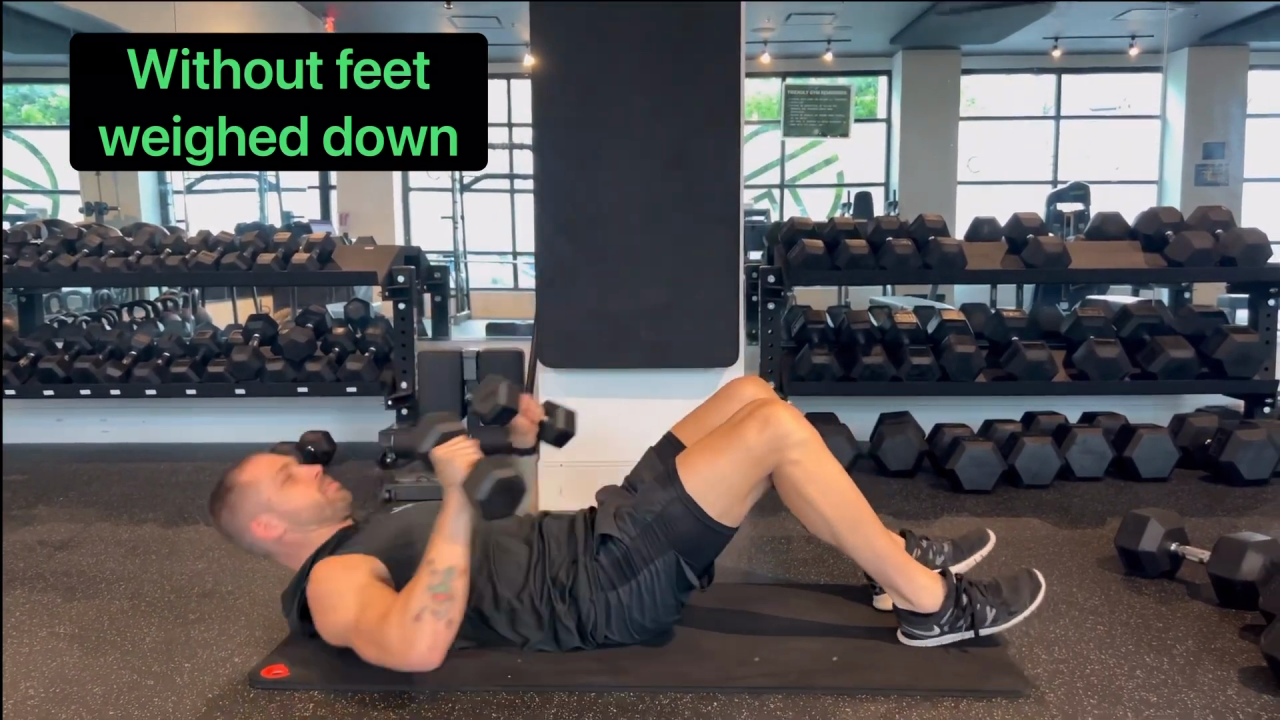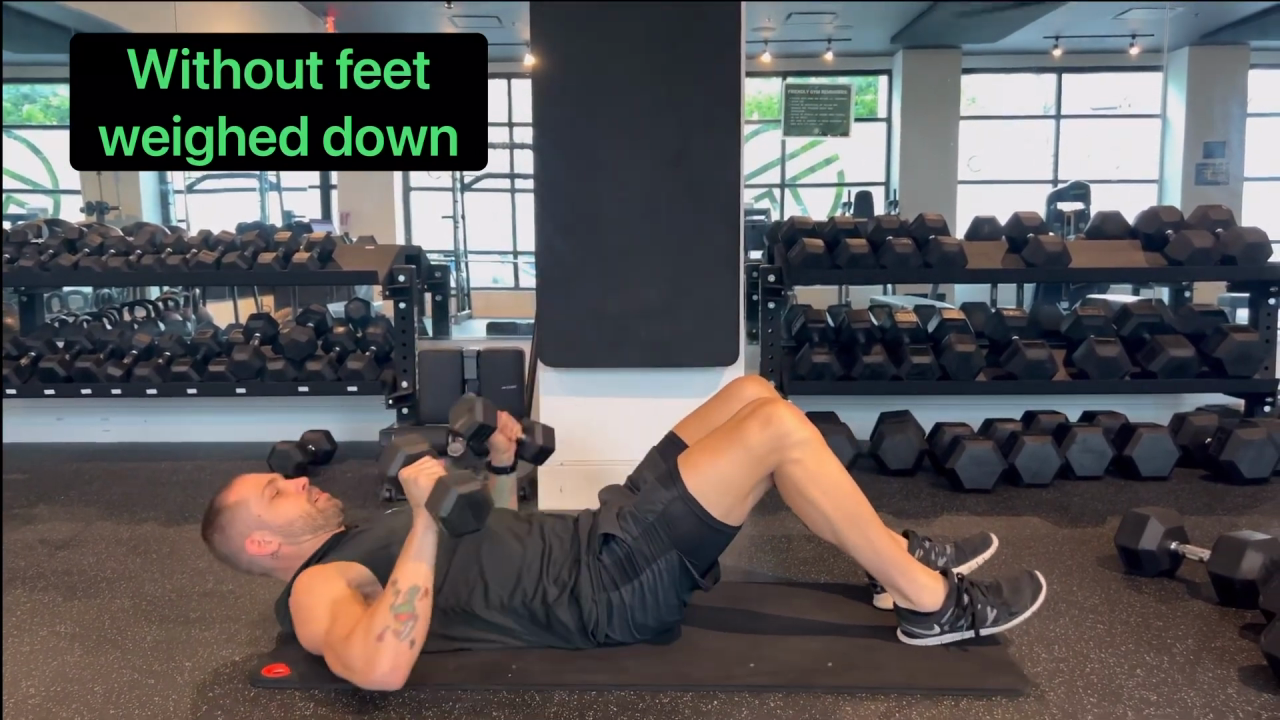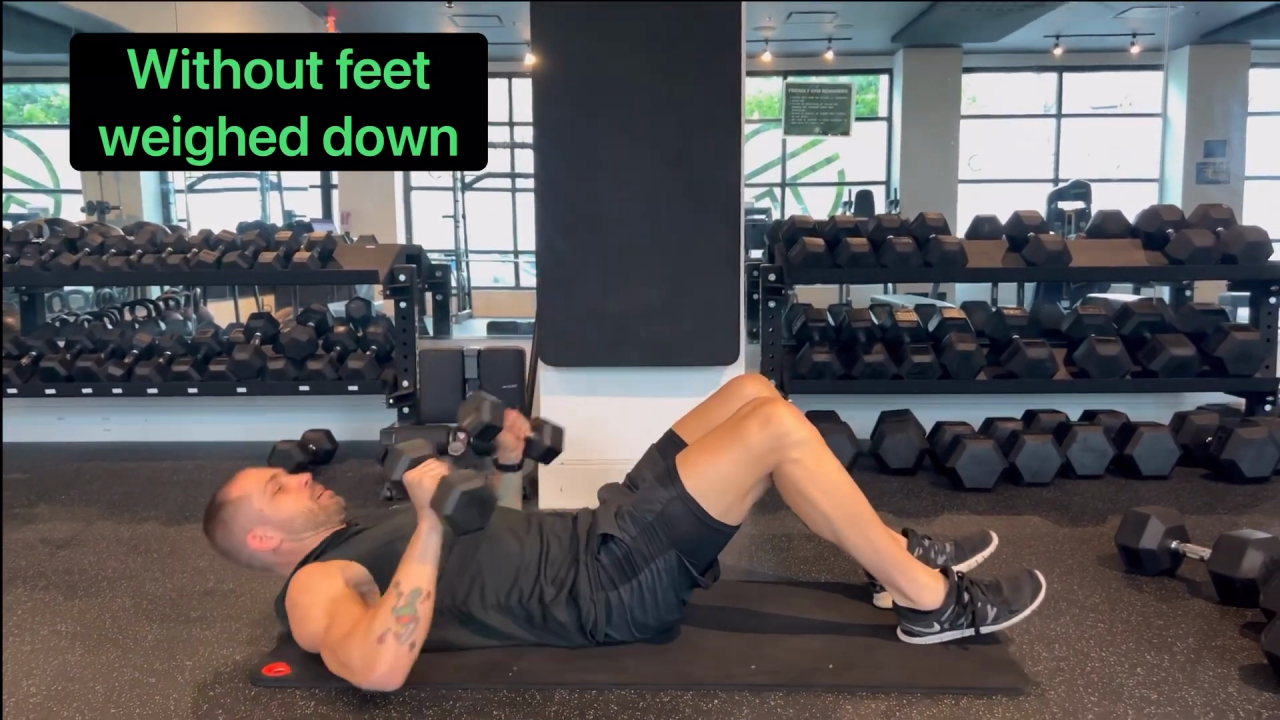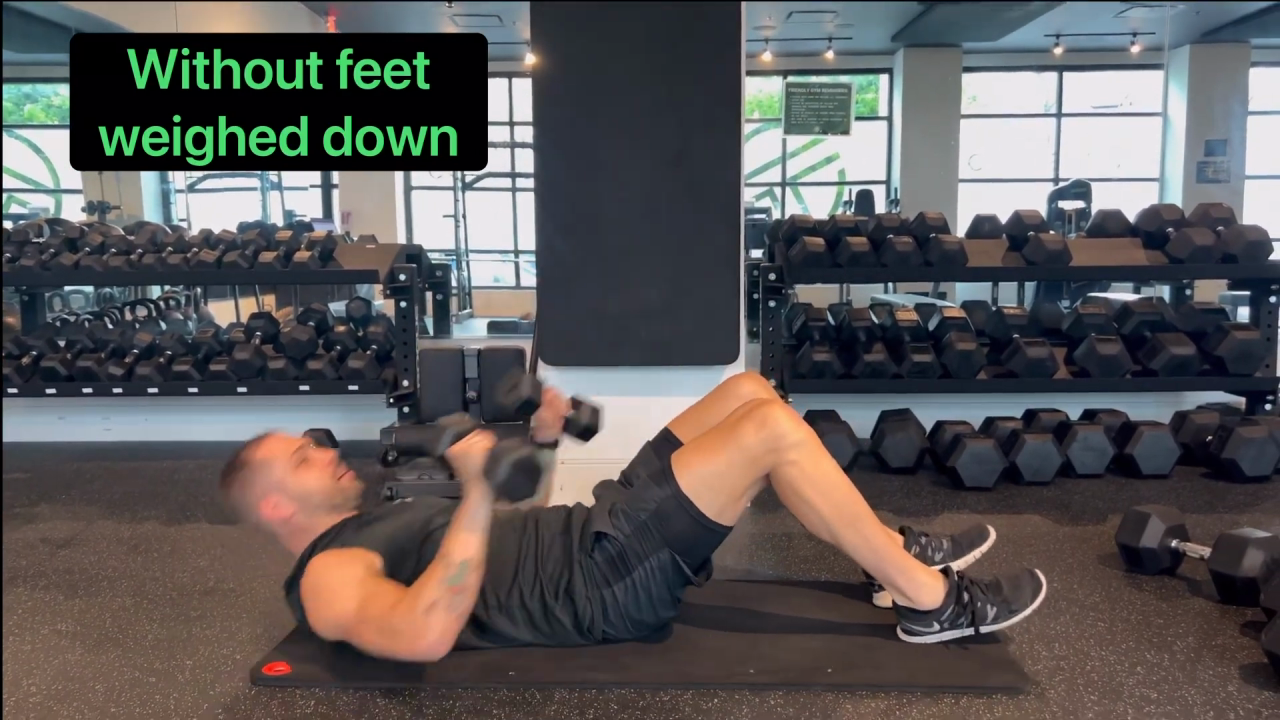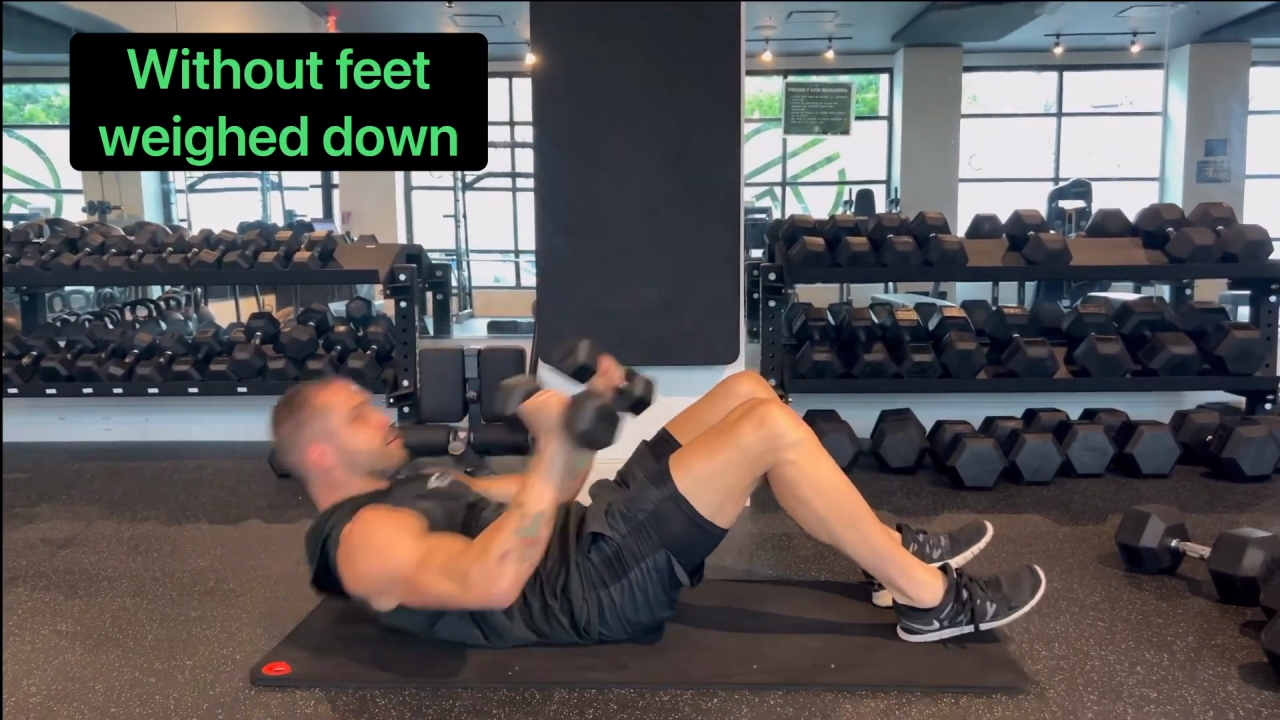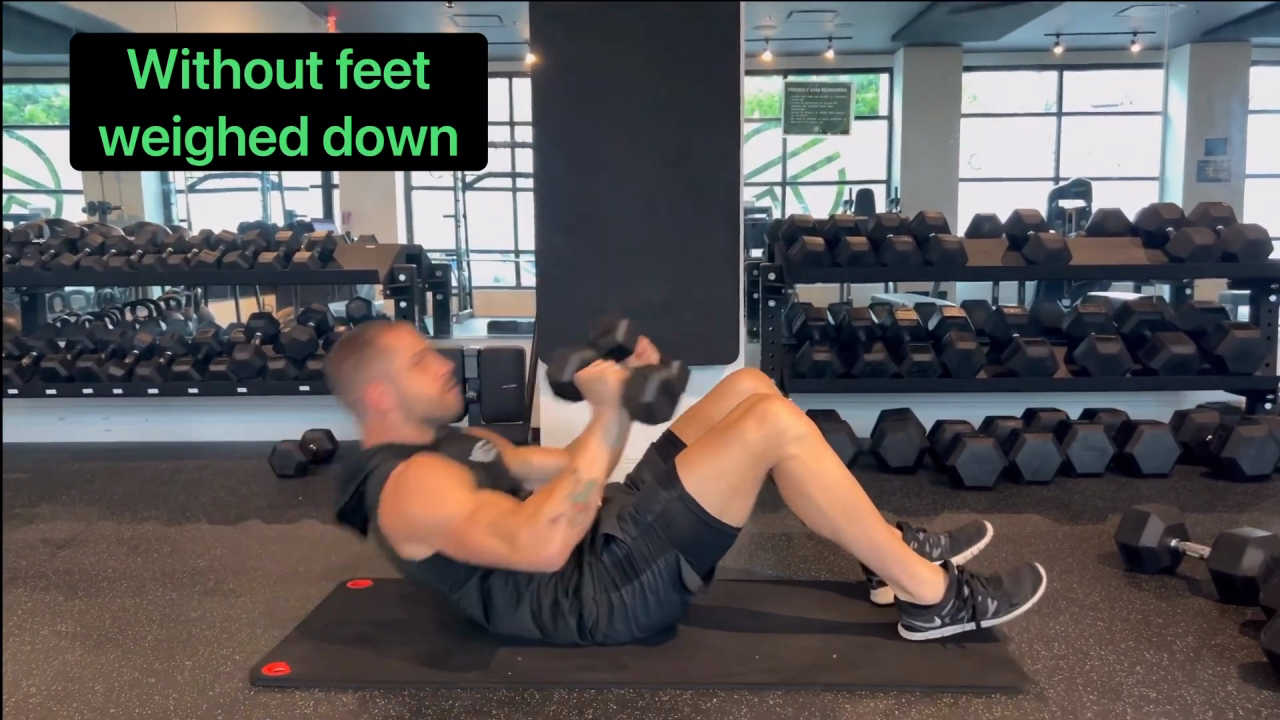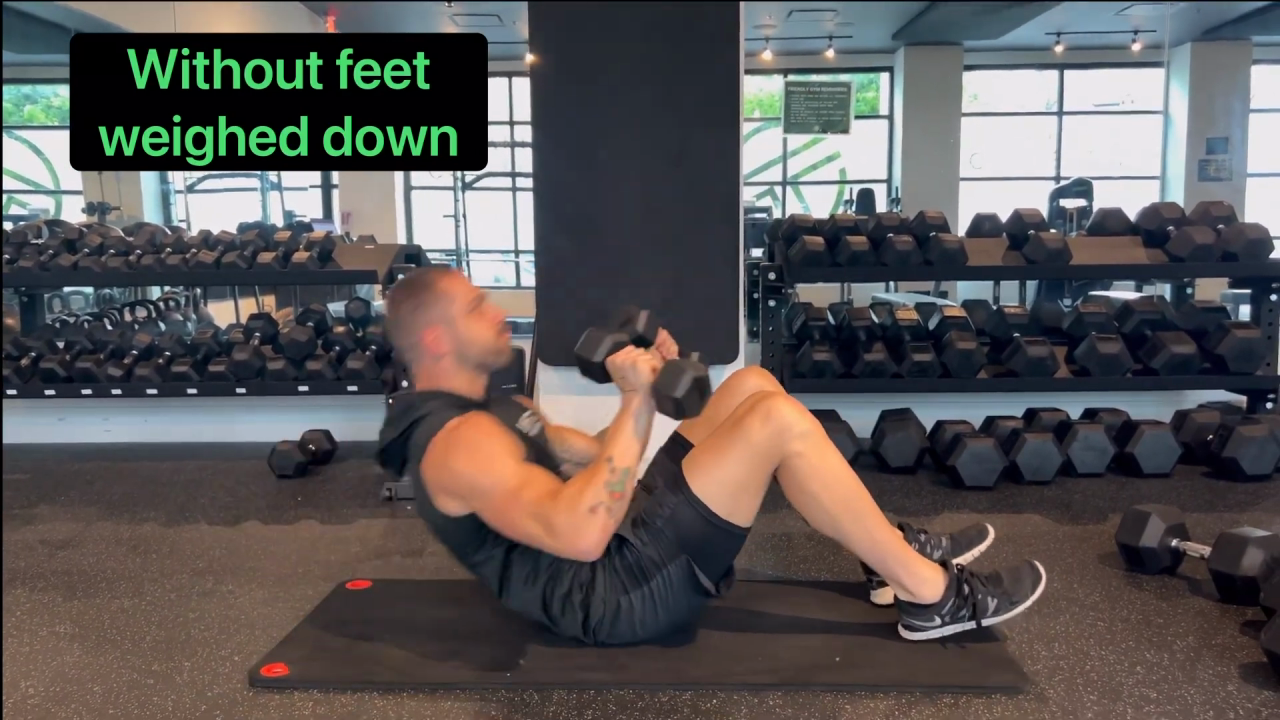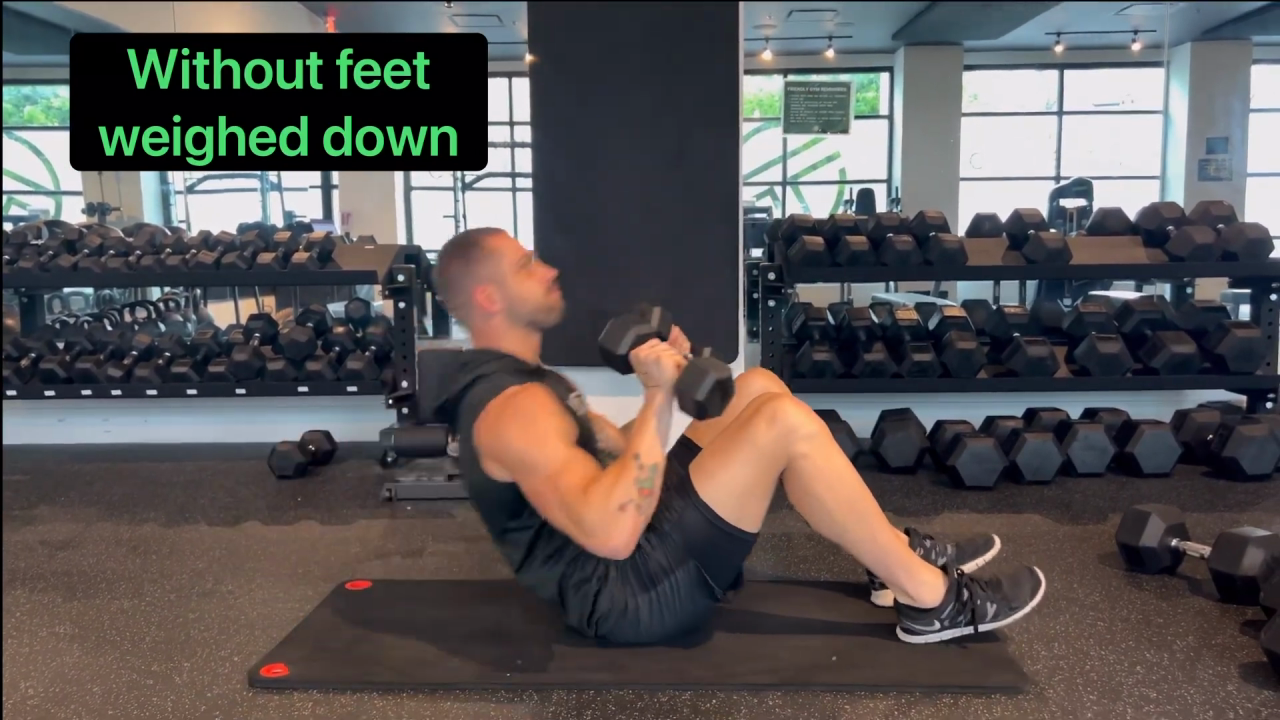
dt=0.1s
person 1, frame 1
left shoulder: (368, 541)
right shoulder: (334, 584)
right elbow: (419, 646)
left wrist: (517, 452)
right wrist: (455, 497)
left hip: (597, 538)
right hip: (611, 586)
left knee: (752, 394)
right knee: (777, 427)
left ankle: (897, 556)
right ankle: (933, 602)
person 1, frame 2
left shoulder: (357, 546)
right shoulder: (320, 590)
right elbow: (383, 666)
left wrist: (496, 465)
right wrist: (425, 514)
left hip: (598, 535)
right hip: (611, 586)
left knee: (753, 392)
right knee: (778, 427)
left ankle: (898, 557)
right ankle: (933, 602)
person 1, frame 3
left shoulder: (359, 538)
right shoulder: (317, 591)
right elbow: (381, 666)
left wrist: (505, 459)
right wrist: (431, 518)
left hip: (597, 535)
right hip: (611, 587)
left knee: (752, 391)
right knee: (777, 428)
left ankle: (897, 552)
right ankle: (931, 601)
person 1, frame 4
left shoulder: (372, 524)
right shoulder: (332, 578)
right elbow: (427, 634)
left wrist: (535, 443)
right wrist: (474, 493)
left hip: (597, 532)
right hip: (606, 585)
left knee: (749, 390)
right knee: (773, 428)
left ankle: (895, 550)
right ankle: (930, 599)
person 1, frame 5
left shoulder: (398, 490)
right shoulder: (367, 538)
left elbow: (531, 494)
right elbow: (493, 580)
right wrist: (549, 444)
left hip: (598, 533)
right hip: (603, 586)
left knee: (745, 391)
right knee: (769, 427)
left ankle: (891, 550)
right ankle: (929, 596)
person 1, frame 6
left shoulder: (441, 447)
right shoulder: (408, 490)
left elbow: (566, 471)
right elbow: (541, 542)
left wrist: (623, 387)
right wrist: (606, 413)
left hip: (619, 536)
right hip: (614, 592)
left knee: (749, 387)
right knee: (774, 425)
left ankle: (896, 551)
right ankle: (931, 595)
person 1, frame 7
left shoulder: (477, 412)
right shoulder: (457, 443)
left elbow: (588, 457)
right elbow: (579, 532)
left wrist: (641, 378)
right wrist: (638, 396)
left hip: (630, 538)
right hip: (622, 595)
left knee: (749, 387)
right knee: (778, 422)
left ankle: (896, 553)
right ankle: (934, 593)
person 1, frame 8
left shoulder: (524, 384)
right shoulder: (511, 409)
left elbow: (617, 448)
right elbow: (612, 530)
left wrist: (665, 377)
right wrist: (660, 392)
left hip: (647, 550)
right hip: (638, 597)
left knee: (758, 389)
right knee: (784, 421)
left ankle: (899, 559)
right ankle: (932, 601)
